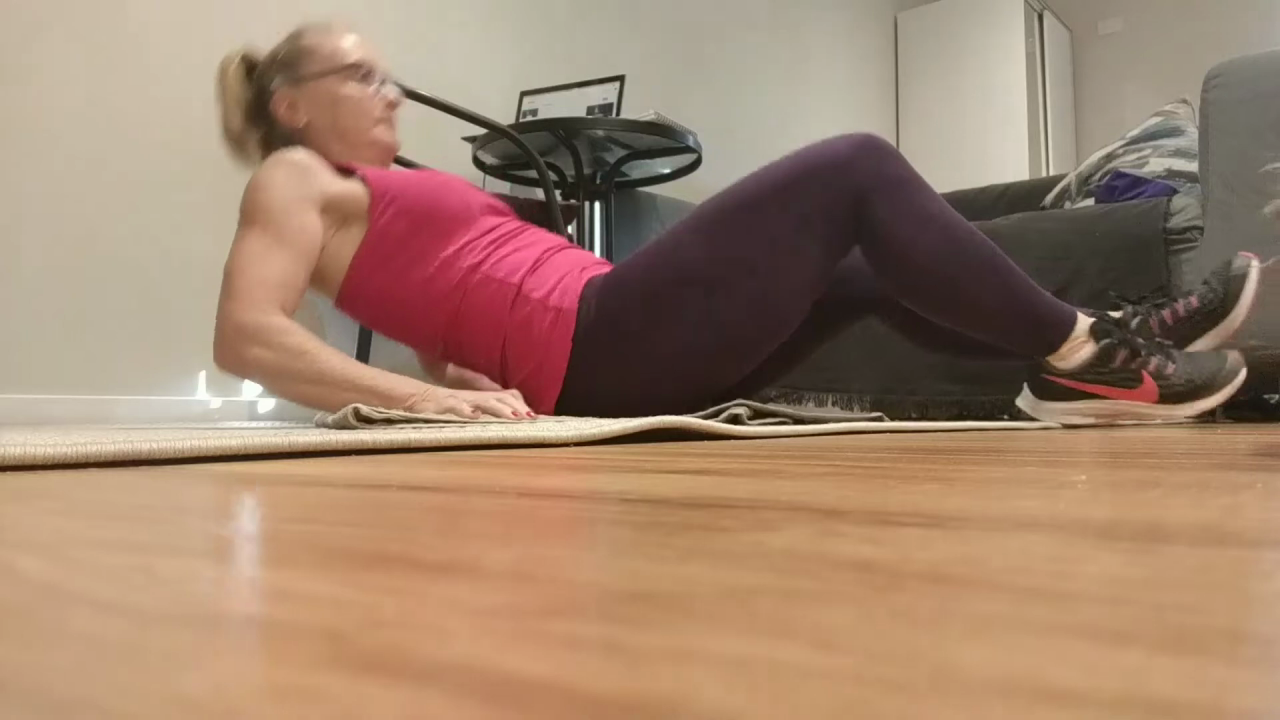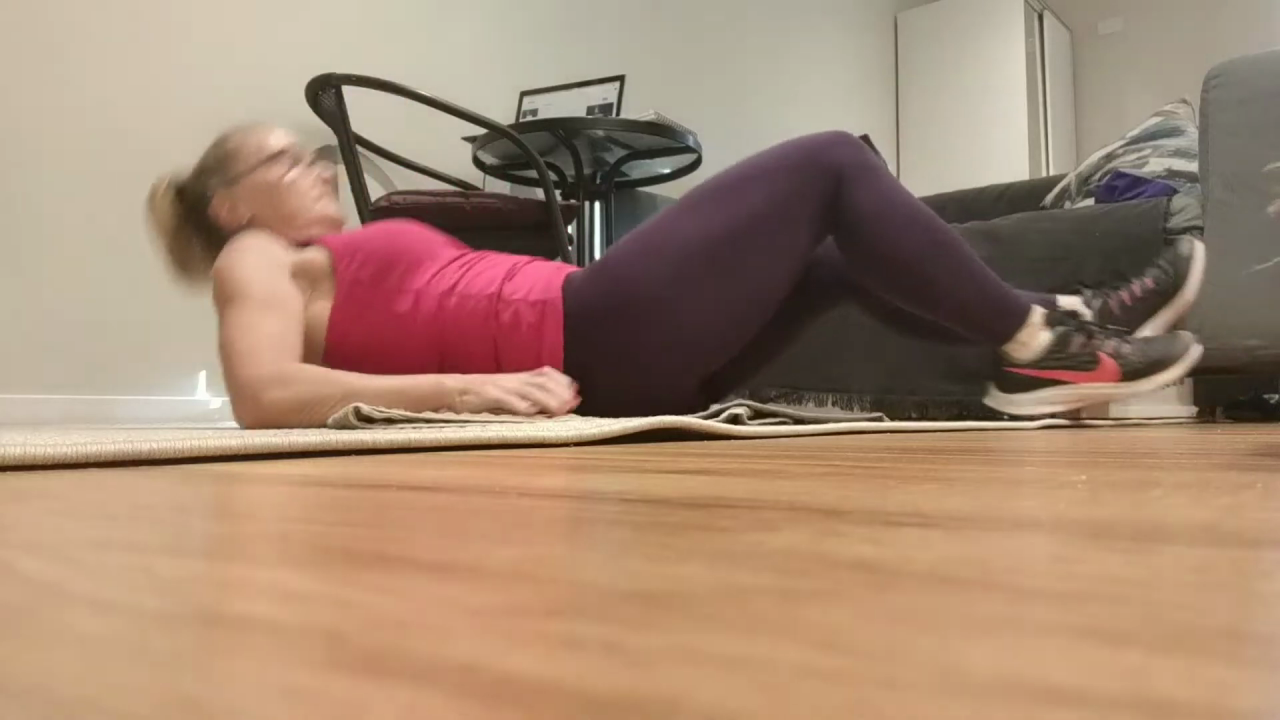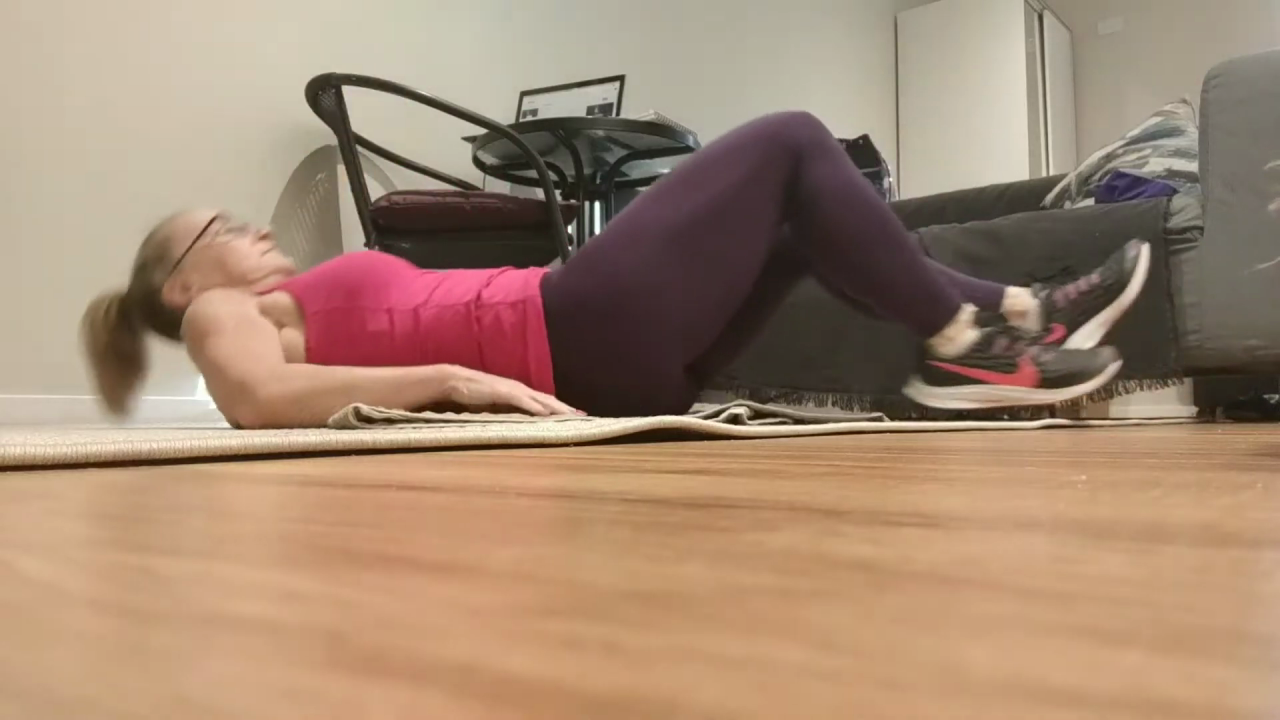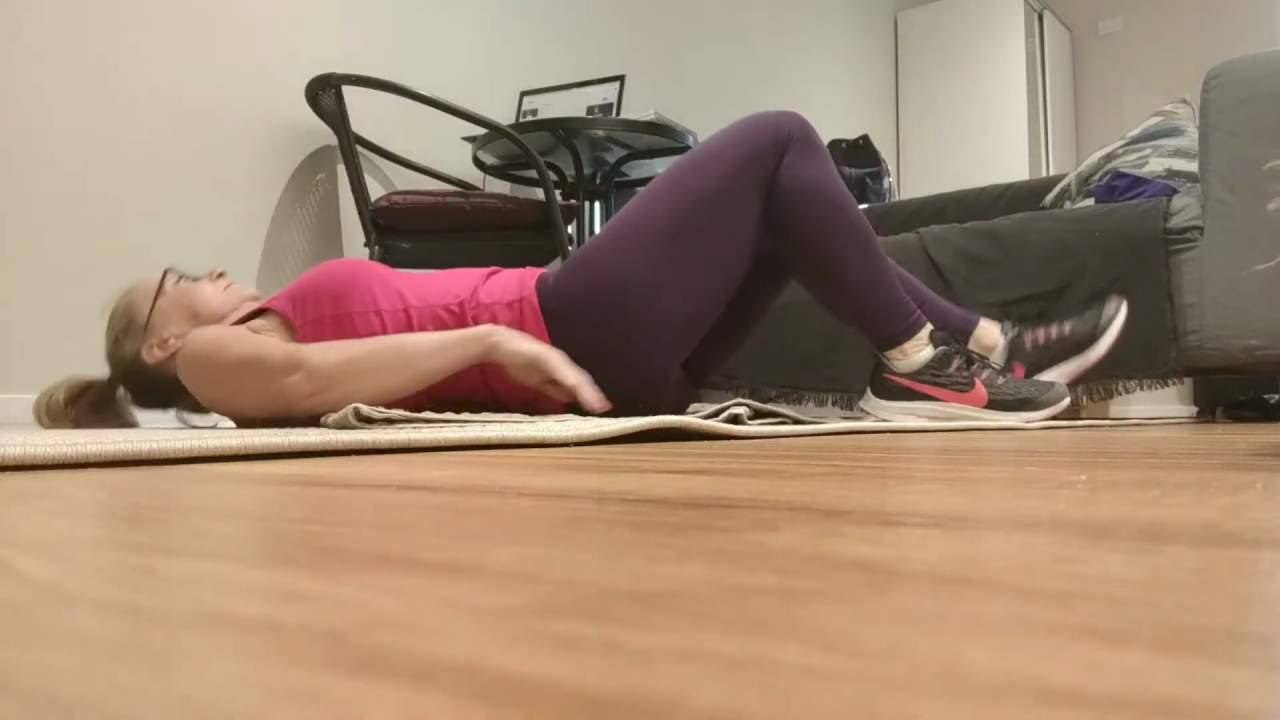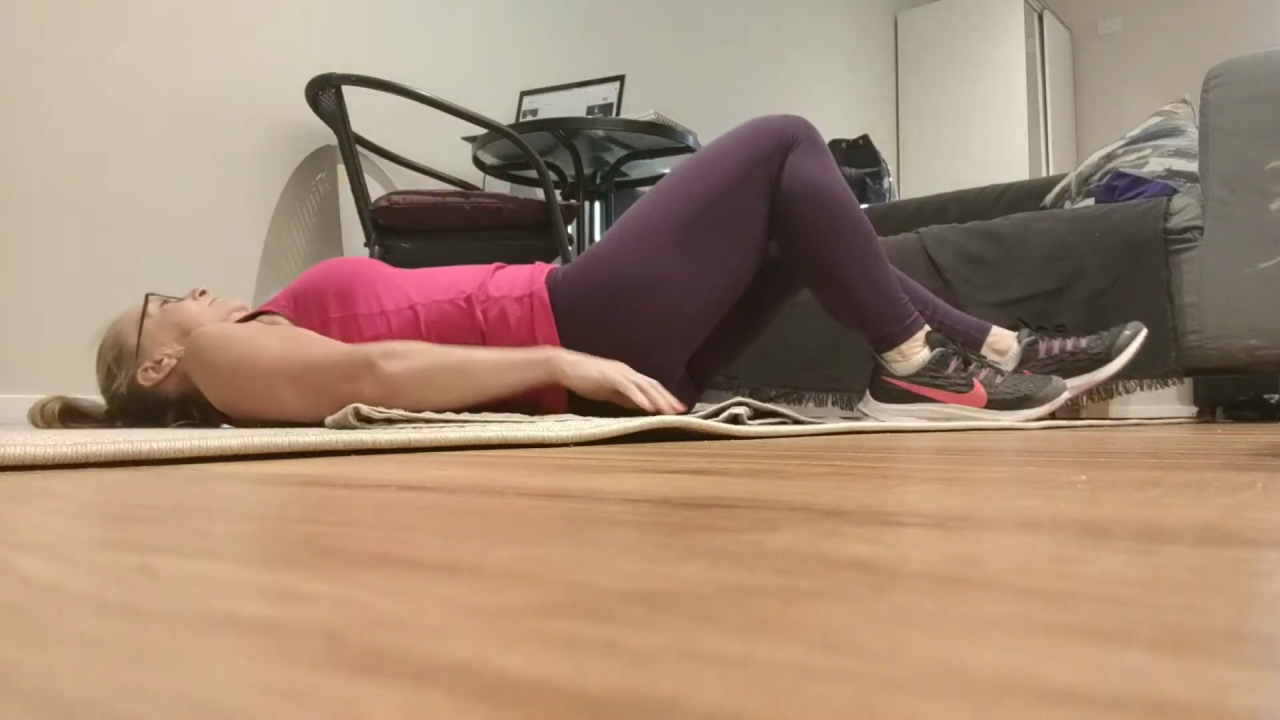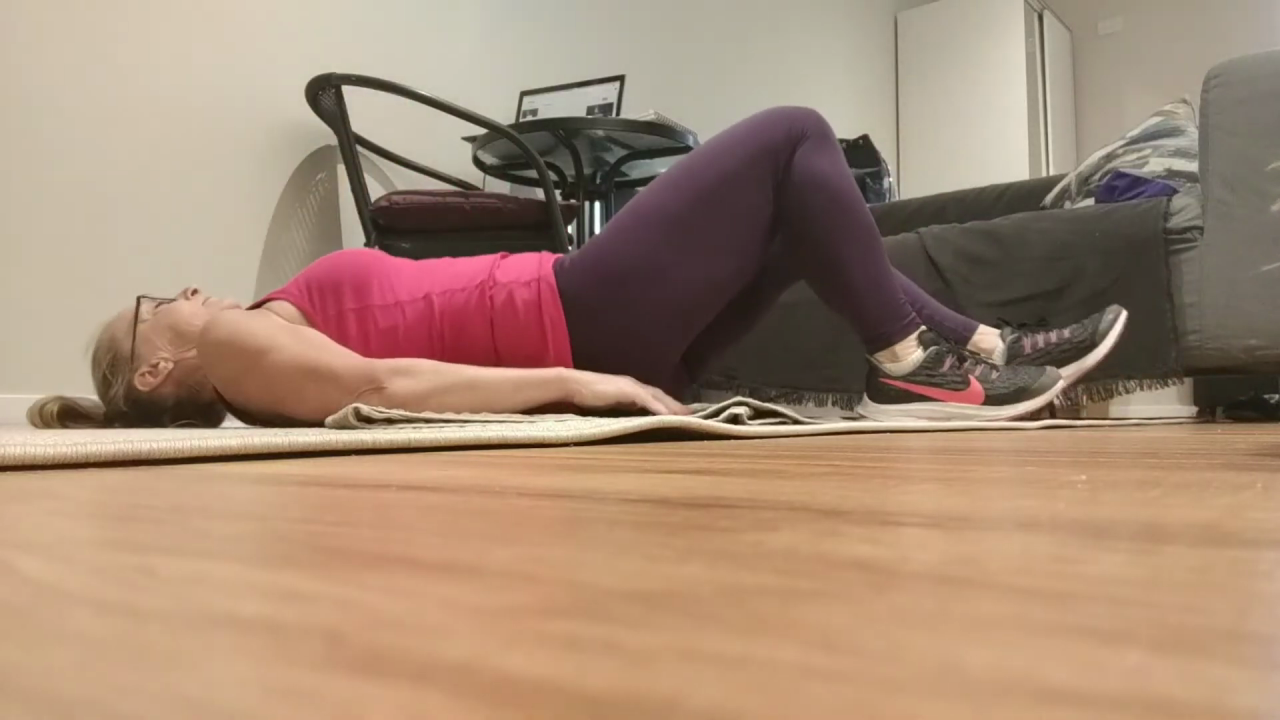
dt=0.2s
person 1, frame 1
left shoulder: (387, 193)
right shoulder: (296, 181)
left elbow: (453, 329)
right elbow: (245, 339)
right wrist: (418, 401)
left hip: (610, 349)
right hip: (597, 358)
left knee: (874, 264)
right knee: (856, 169)
left ankle: (1103, 341)
right ankle: (1081, 364)
person 1, frame 2
left shoulder: (344, 263)
right shoulder: (256, 260)
left elbow: (415, 357)
right elbow: (263, 395)
right wrist: (469, 387)
left hip: (597, 357)
right hip: (587, 344)
left knee: (838, 255)
right knee: (833, 162)
left ankle: (1062, 322)
right ankle: (1042, 352)
person 1, frame 3
left shoulder: (307, 312)
right shoulder: (225, 317)
right elbow: (258, 402)
right wrist: (456, 379)
left hip: (598, 357)
right hip: (580, 339)
left knee: (800, 225)
right knee: (792, 141)
left ankle: (1009, 316)
right ankle: (967, 350)
person 1, frame 4
left shoulder: (272, 339)
right shoulder: (217, 355)
right elbow: (312, 379)
right wrist: (489, 339)
left hip: (602, 357)
right hip: (577, 336)
left knee: (790, 220)
right knee: (779, 139)
left ankle: (989, 346)
right ankle: (919, 367)
person 1, frame 5
left shoulder: (270, 342)
right shoulder: (226, 359)
right elbow: (372, 377)
right wrist: (561, 362)
left hip: (600, 347)
right hip: (586, 324)
left knee: (799, 226)
right knee: (785, 142)
left ankle: (998, 350)
right ankle: (915, 368)
person 1, frame 6
left shoulder: (265, 336)
right shoulder: (241, 350)
right elbow: (383, 385)
right wrist: (569, 384)
left hip: (594, 336)
right hip: (585, 323)
left knee: (800, 220)
right knee: (794, 136)
left ankle: (981, 347)
right ankle: (908, 368)
